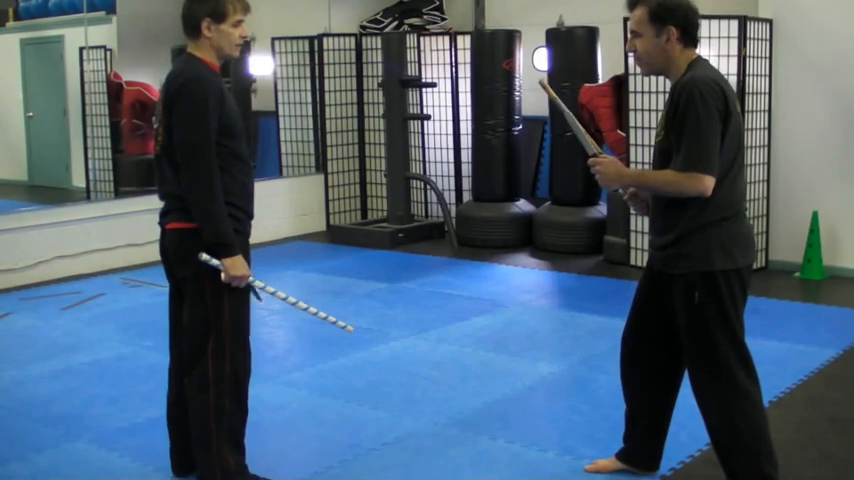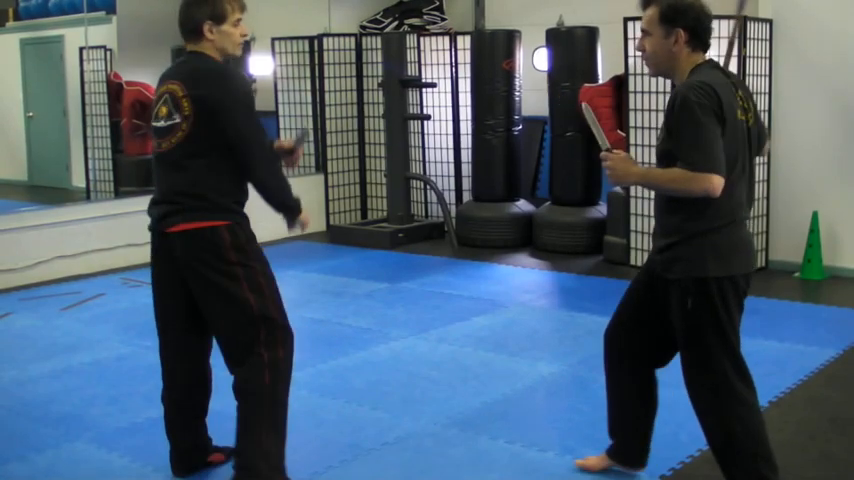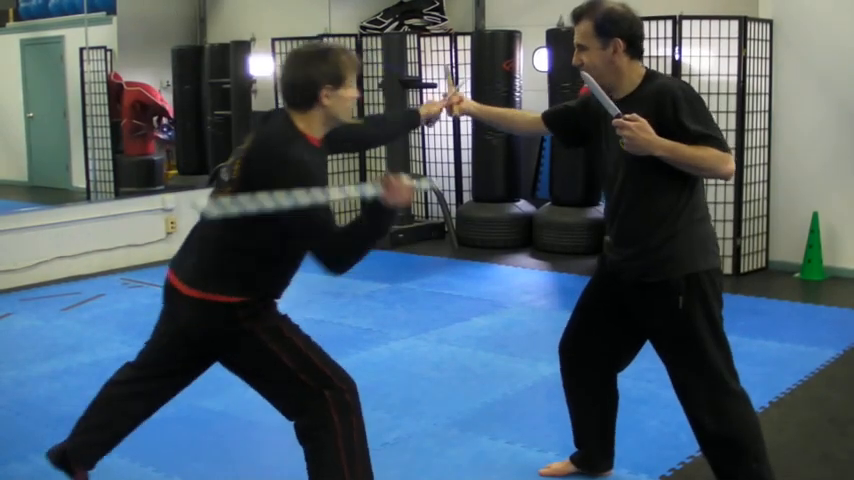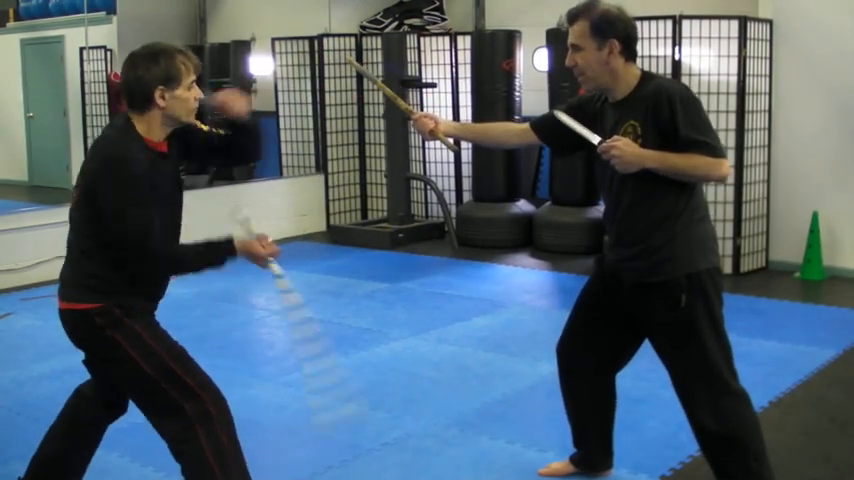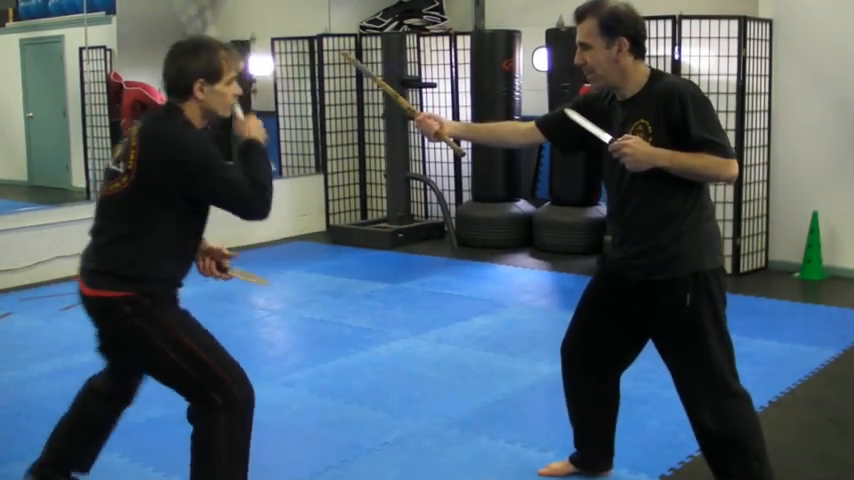
dt=1s
person 1, frame 1
left shoulder: (698, 88)
right shoulder: (690, 85)
left elbow: (700, 180)
left wrist: (626, 176)
right wrist: (651, 195)
left hip: (709, 257)
right hip: (677, 251)
left knee: (721, 374)
right knee: (644, 351)
person 1, frame 2
left shoulder: (694, 93)
right shoulder: (725, 85)
left elbow: (707, 181)
right elbow: (754, 144)
left wrist: (635, 173)
left hip: (705, 263)
right hip: (677, 257)
left knee: (717, 380)
right knee: (625, 343)
person 1, frame 3
left shoulder: (670, 94)
right shoulder: (598, 105)
left elbow: (724, 165)
right elbow: (536, 123)
left wrist: (655, 144)
right wrist: (471, 107)
left hip: (680, 269)
right hip: (623, 264)
left knee: (710, 387)
right knee: (581, 354)
person 1, frame 4
left shoulder: (666, 97)
right shoulder: (592, 108)
left elbow: (718, 167)
right elbow: (521, 133)
left wrist: (644, 157)
right wrist: (448, 127)
left hip: (680, 270)
right hip: (620, 265)
left knee: (710, 389)
right knee: (579, 356)
person 1, frame 5
left shoulder: (676, 96)
right shoulder: (598, 106)
left elbow: (727, 168)
right elbow: (527, 132)
left wrist: (655, 155)
right wrist: (454, 128)
left hip: (685, 269)
right hip: (624, 264)
left knee: (712, 390)
right knee: (583, 357)
person 2, frame 1
left shoulder: (191, 78)
right shoulder: (197, 83)
right elbow: (200, 176)
left wrist: (231, 238)
right wrist: (228, 250)
left hip: (191, 237)
right hip: (204, 241)
left knee: (192, 351)
right knee: (221, 357)
person 2, frame 2
left shoulder: (171, 81)
right shoulder: (223, 79)
right elbow: (253, 160)
left wrist: (272, 149)
right wrist: (292, 209)
left hip: (167, 231)
right hip: (212, 232)
left knee: (185, 346)
right knee: (264, 343)
person 2, frame 3
left shoulder: (281, 131)
right shoulder: (290, 161)
left elbow: (354, 134)
right elbow: (336, 255)
left wrist: (415, 117)
right wrist: (386, 206)
left hip: (187, 286)
right hip: (228, 303)
left knee: (150, 373)
right knee: (327, 398)
person 2, frame 4
left shoulder: (167, 134)
right shoulder: (123, 161)
left elbow: (236, 151)
right elbow: (151, 257)
left wrist: (240, 117)
right wrist: (235, 247)
left hip: (99, 302)
right hip: (105, 311)
left knee: (108, 391)
right knee: (199, 408)
person 2, frame 5
left shoulder: (157, 129)
right shoulder: (178, 143)
right elbow: (254, 203)
left wrist: (196, 247)
right wrist: (254, 144)
left hip: (110, 283)
right hip: (133, 296)
left knee: (119, 377)
right knee: (229, 394)
